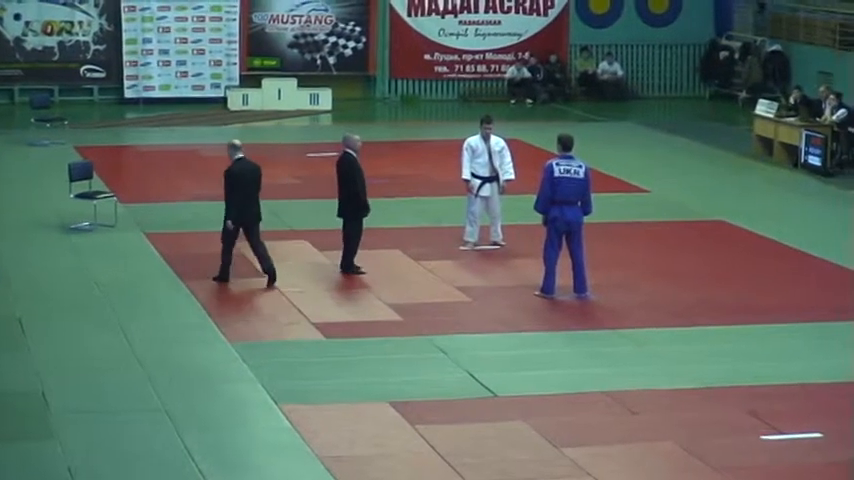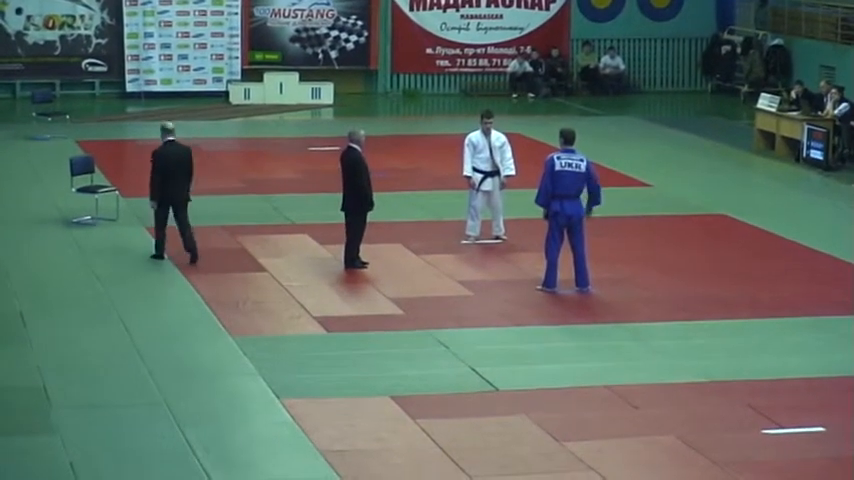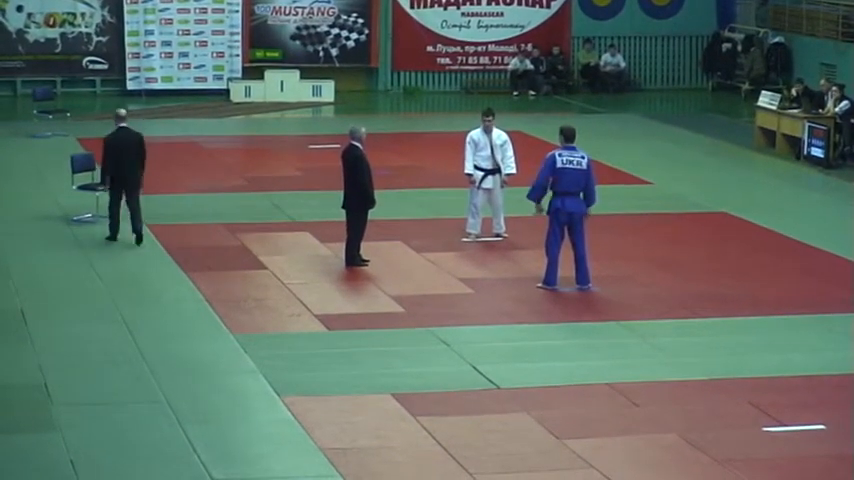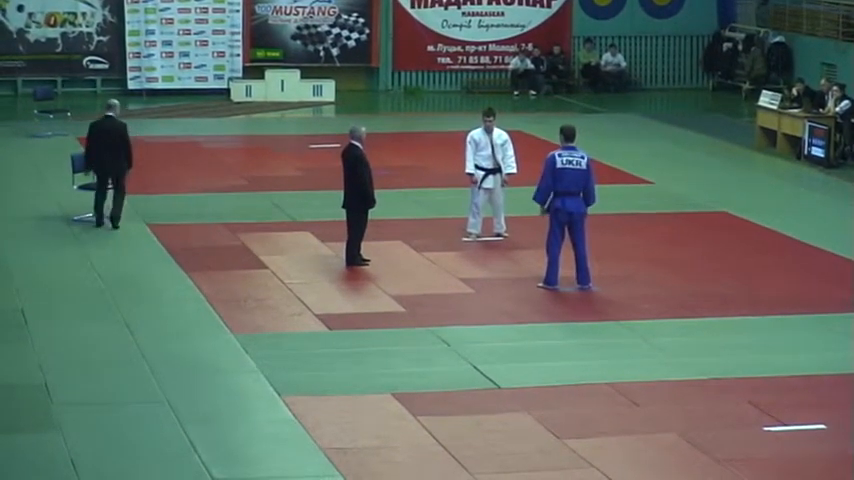
dt=1s
person 1, frame 1
left shoulder: (551, 166)
right shoulder: (582, 167)
left elbow: (545, 192)
right elbow: (586, 194)
left wrist: (543, 212)
right wrist: (584, 213)
left hip: (556, 213)
right hip: (575, 214)
left knee: (551, 252)
right knee: (577, 253)
left ankle: (548, 290)
right ankle: (581, 290)
person 1, frame 2
left shoulder: (553, 159)
right shoulder: (584, 161)
left elbow: (546, 186)
right elbow: (594, 185)
left wrist: (545, 206)
right wrist: (591, 205)
left hip: (557, 207)
right hip: (576, 208)
left knee: (553, 246)
right knee: (578, 247)
left ankle: (550, 284)
right ankle: (583, 284)
person 1, frame 3
left shoulder: (554, 156)
right shoulder: (585, 158)
left elbow: (541, 181)
right elbow: (589, 186)
left wrist: (537, 202)
right wrist: (587, 205)
left hip: (559, 204)
right hip: (577, 204)
left knee: (553, 244)
right knee: (579, 244)
left ankle: (550, 281)
right ankle: (584, 282)
person 1, frame 4
left shoulder: (554, 157)
right shoulder: (585, 158)
left elbow: (546, 183)
right elbow: (589, 185)
left wrist: (542, 203)
right wrist: (587, 205)
left hip: (559, 204)
right hip: (577, 204)
left knee: (554, 244)
right knee: (579, 244)
left ankle: (551, 281)
right ankle: (584, 281)
person 2, frame 1
left shoulder: (344, 159)
right shoulder: (350, 161)
right elbow: (356, 186)
right wrist: (364, 205)
left hip: (347, 203)
right hip: (353, 205)
left knee: (350, 234)
right knee: (353, 235)
left ankle: (347, 263)
right ankle: (348, 266)
person 2, frame 2
left shoulder: (347, 153)
right shoulder: (356, 157)
right elbow: (362, 182)
right wrist: (369, 200)
left hip: (350, 199)
right hip: (358, 200)
left knee: (354, 230)
right knee: (356, 231)
left ankle: (353, 257)
right ankle: (351, 260)
person 2, frame 3
left shoulder: (348, 151)
right shoulder: (358, 154)
right elbow: (363, 179)
right wrist: (370, 198)
left hip: (351, 196)
right hip: (359, 198)
left knee: (355, 228)
right knee: (356, 228)
left ankle: (354, 255)
right ankle: (352, 258)
person 2, frame 4
left shoulder: (348, 150)
right shoulder: (357, 154)
right elbow: (363, 179)
right wrist: (370, 198)
left hip: (352, 196)
right hip: (359, 198)
left knee: (356, 227)
right knee: (357, 228)
left ankle: (355, 254)
right ankle: (352, 258)
person 3, frame 1
left shoulder: (231, 171)
right shoulder: (256, 167)
left elbow: (230, 196)
left wrist: (229, 218)
left hip: (237, 215)
right hip: (253, 213)
left knee: (227, 244)
right knee: (256, 243)
left ankle: (224, 275)
right ankle: (271, 273)
person 3, frame 2
left shoulder: (158, 153)
right shoulder: (186, 150)
left elbow: (155, 177)
right elbow: (190, 172)
left wrist: (153, 198)
left hip: (164, 195)
right hip: (181, 194)
left knee: (160, 224)
right knee: (184, 223)
left ankle: (159, 252)
right ankle: (193, 253)
person 3, frame 3
left shoulder: (110, 138)
right shoulder: (138, 136)
left elbow: (106, 161)
right elbow: (142, 158)
left wrist: (104, 181)
right wrist: (139, 174)
left hip: (116, 179)
right hip: (133, 178)
left knee: (114, 206)
right knee: (134, 206)
left ankle: (113, 234)
right ankle: (138, 231)
person 3, frame 4
left shoulder: (94, 125)
right shoulder: (121, 125)
left elbow: (89, 147)
right elbow: (126, 146)
left wrist: (88, 165)
right wrist: (129, 164)
left hip: (101, 165)
right hip: (118, 165)
left knee: (101, 192)
right knee: (119, 192)
left ankle: (99, 219)
right ankle: (115, 218)
person 4, frame 1
left shoulder: (499, 142)
right shoulder: (471, 142)
left elbow: (506, 161)
right elbow: (466, 162)
left wrist: (505, 180)
right wrist: (468, 181)
left hip: (493, 182)
right hip: (477, 182)
left knee: (495, 212)
right knee: (473, 212)
left ankle: (496, 238)
right ankle: (470, 239)
person 4, frame 2
left shoulder: (500, 138)
right shoulder: (472, 138)
left elbow: (507, 157)
right elbow: (468, 158)
left wrist: (505, 176)
right wrist: (469, 177)
left hip: (495, 177)
right hip: (478, 176)
left knee: (497, 206)
right knee: (475, 206)
left ankle: (498, 232)
right ankle: (472, 234)
person 4, frame 3
left shoulder: (502, 136)
right shoulder: (473, 135)
left elbow: (508, 155)
right elbow: (469, 156)
left wrist: (506, 174)
right wrist: (470, 174)
left hip: (496, 175)
right hip: (479, 174)
left knee: (498, 204)
right knee: (475, 204)
left ankle: (499, 230)
right ankle: (473, 231)
person 4, frame 4
left shoulder: (502, 135)
right shoulder: (474, 135)
left elbow: (508, 155)
right elbow: (470, 156)
left wrist: (507, 173)
right wrist: (471, 174)
left hip: (497, 174)
right hip: (480, 174)
left knee: (498, 204)
right knee: (476, 203)
left ankle: (499, 230)
right ankle: (473, 231)
